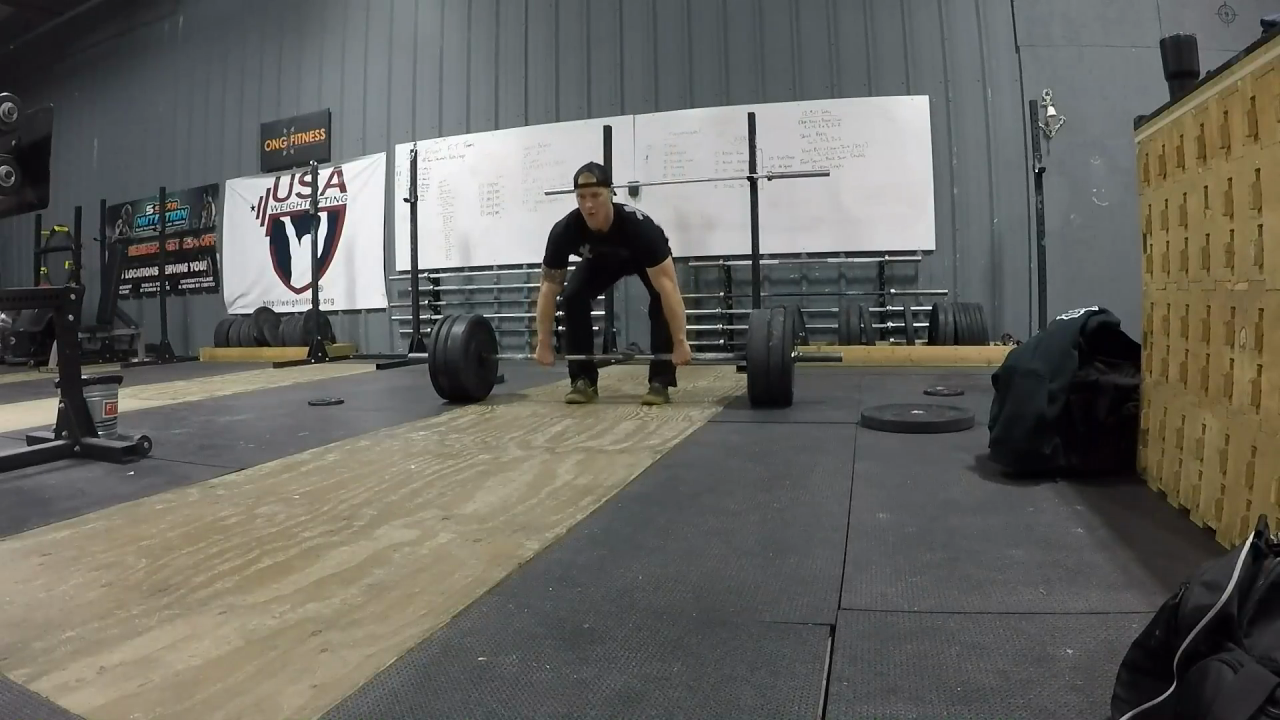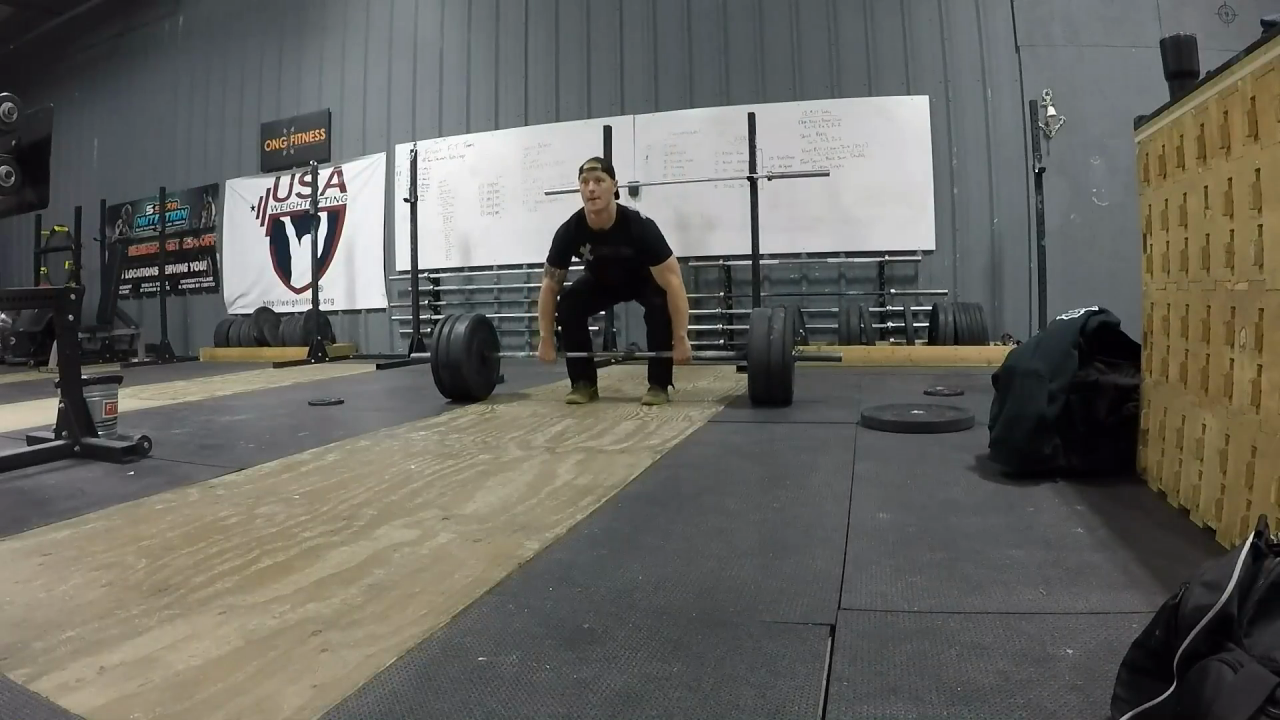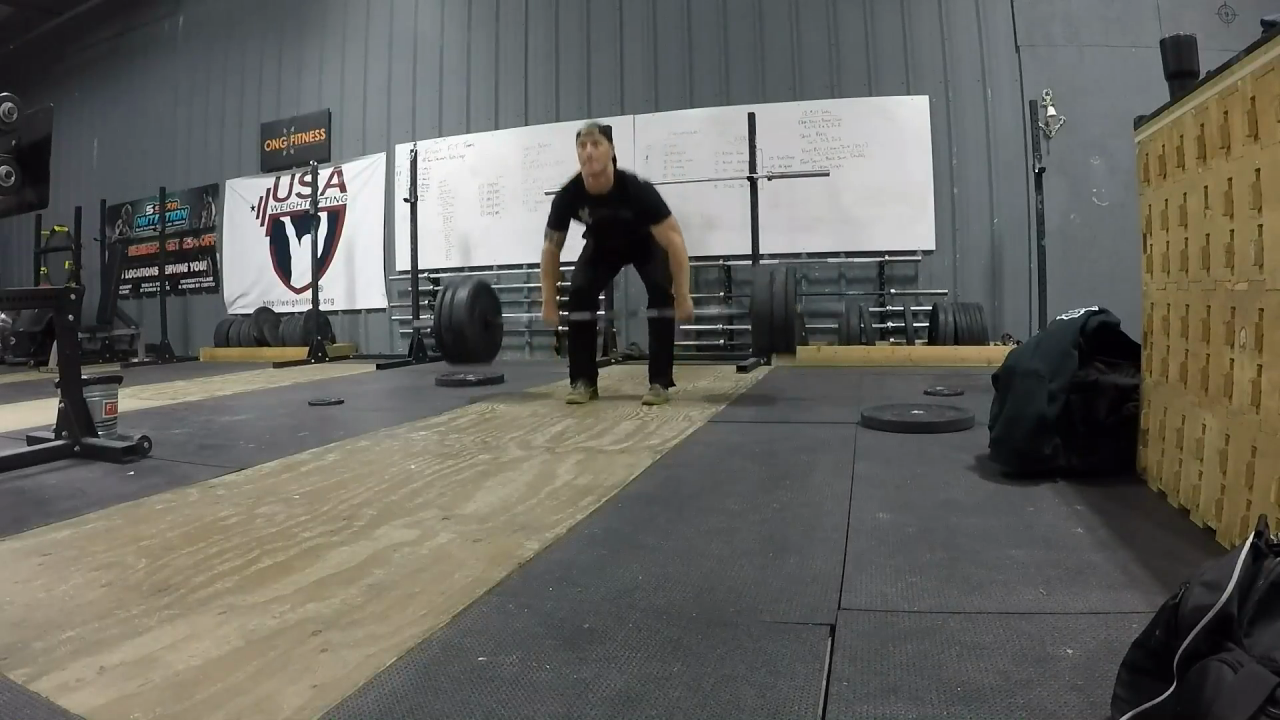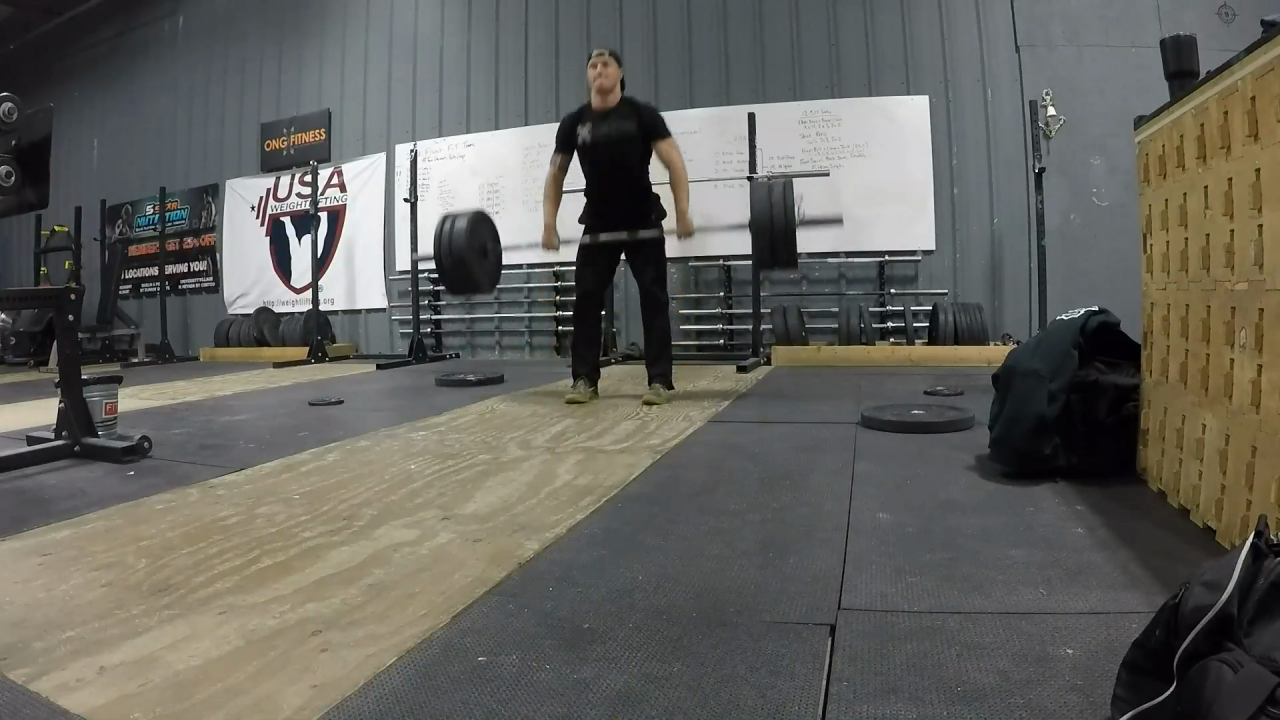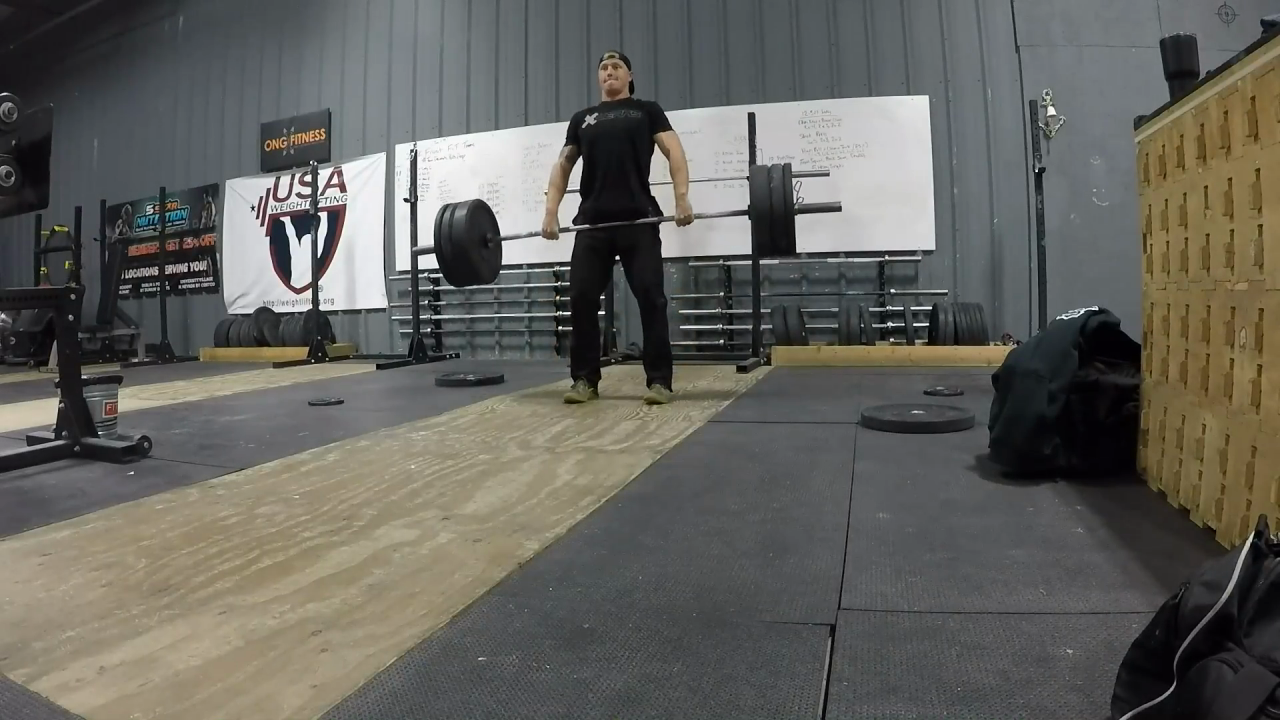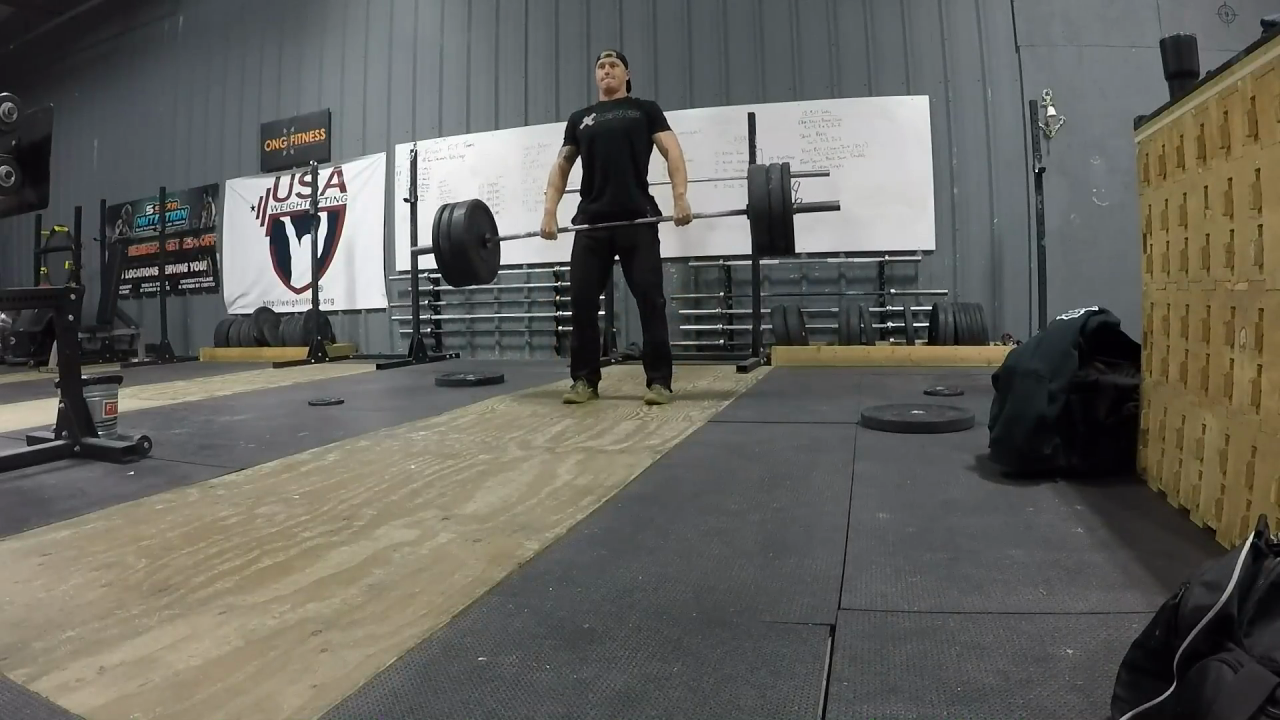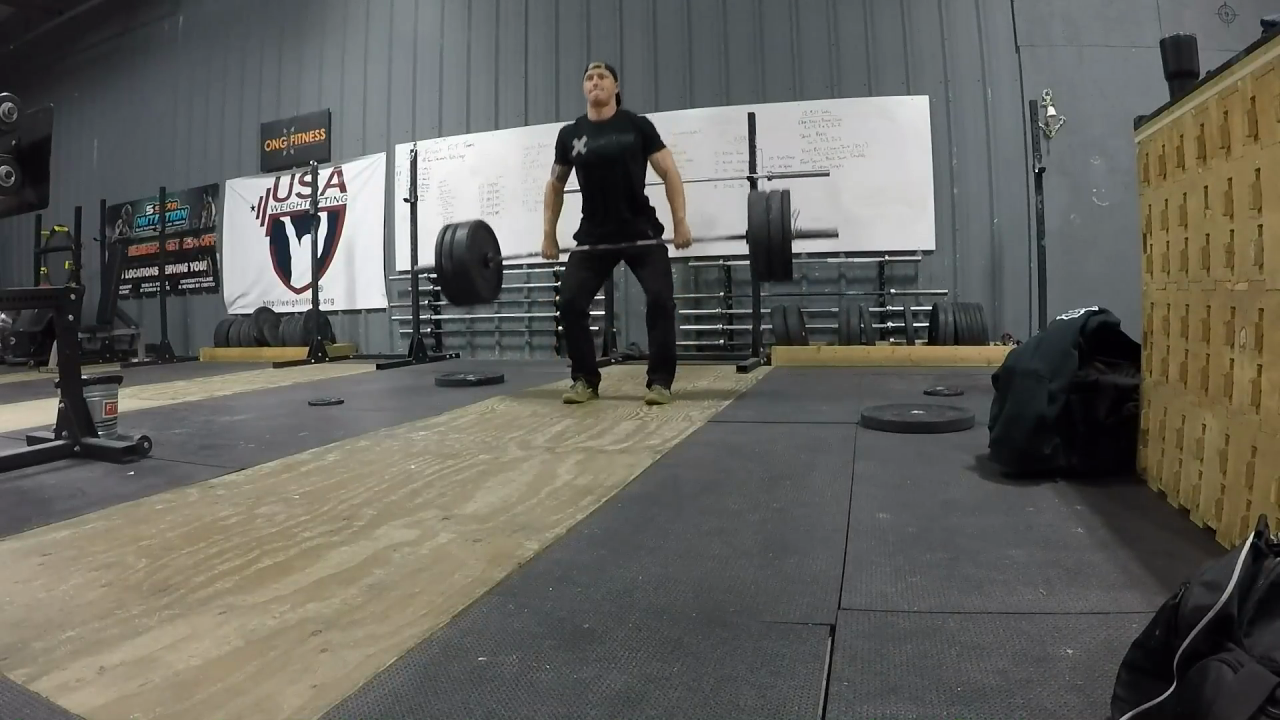
dt=0.3s
person 1, frame 1
left shoulder: (639, 226)
right shoulder: (564, 231)
left elbow: (668, 287)
right elbow: (549, 289)
left wrist: (680, 343)
right wrist: (544, 344)
left hip: (640, 255)
right hip: (599, 261)
left knee: (661, 298)
right knee: (572, 297)
left ankle: (660, 382)
right ankle: (583, 380)
person 1, frame 2
left shoulder: (639, 226)
right shoulder: (569, 232)
left elbow: (673, 282)
right elbow: (549, 287)
left wrist: (680, 340)
right wrist: (546, 341)
left hip: (643, 278)
right hip: (601, 281)
left knee: (659, 303)
right knee: (567, 303)
left ankle: (658, 384)
right ankle: (584, 382)
person 1, frame 3
left shoulder: (637, 190)
right shoulder: (568, 196)
left elbow: (673, 240)
right elbow: (551, 249)
left wrist: (682, 298)
right wrist: (549, 303)
left hip: (644, 243)
right hip: (601, 245)
left knee: (660, 292)
right knee: (579, 294)
left ankle: (659, 382)
right ankle: (583, 381)
person 1, frame 4
left shoulder: (641, 114)
right shoulder: (573, 122)
left elbow: (673, 162)
right elbow: (555, 176)
left wrist: (682, 213)
right wrist: (549, 225)
left hip: (642, 217)
right hip: (598, 221)
left knee: (653, 294)
right knee: (587, 297)
left ankle: (659, 381)
right ankle: (585, 379)
person 1, frame 5
left shoulder: (646, 111)
right shoulder: (582, 118)
left elbow: (673, 150)
right elbow: (563, 166)
left wrist: (682, 197)
right wrist: (550, 211)
left hip: (638, 218)
right hip: (591, 220)
left knee: (650, 297)
right knee: (582, 298)
left ankle: (659, 381)
right ankle: (585, 380)
person 1, frame 6
left shoulder: (644, 110)
right shoulder: (580, 118)
left elbow: (671, 151)
right elbow: (561, 167)
left wrist: (680, 197)
right wrist: (550, 211)
left hip: (637, 217)
right hip: (591, 218)
left knee: (649, 297)
right knee: (582, 298)
left ankle: (659, 381)
right ankle: (585, 379)
person 1, frame 7
left shoulder: (636, 126)
right shoulder: (570, 134)
left elbow: (669, 173)
right elbow: (555, 185)
left wrist: (680, 223)
right wrist: (549, 235)
left hip: (640, 231)
right hip: (593, 234)
left knee: (660, 298)
right knee: (570, 301)
left ankle: (660, 381)
right ankle: (585, 379)
